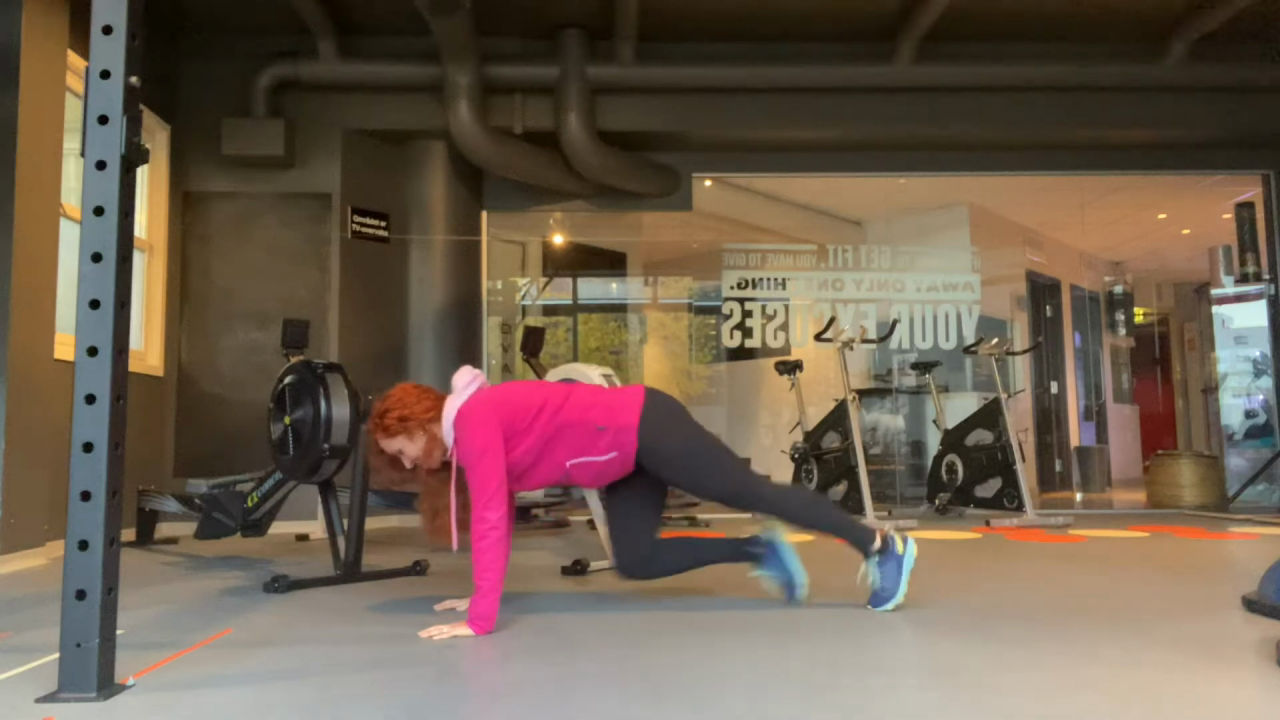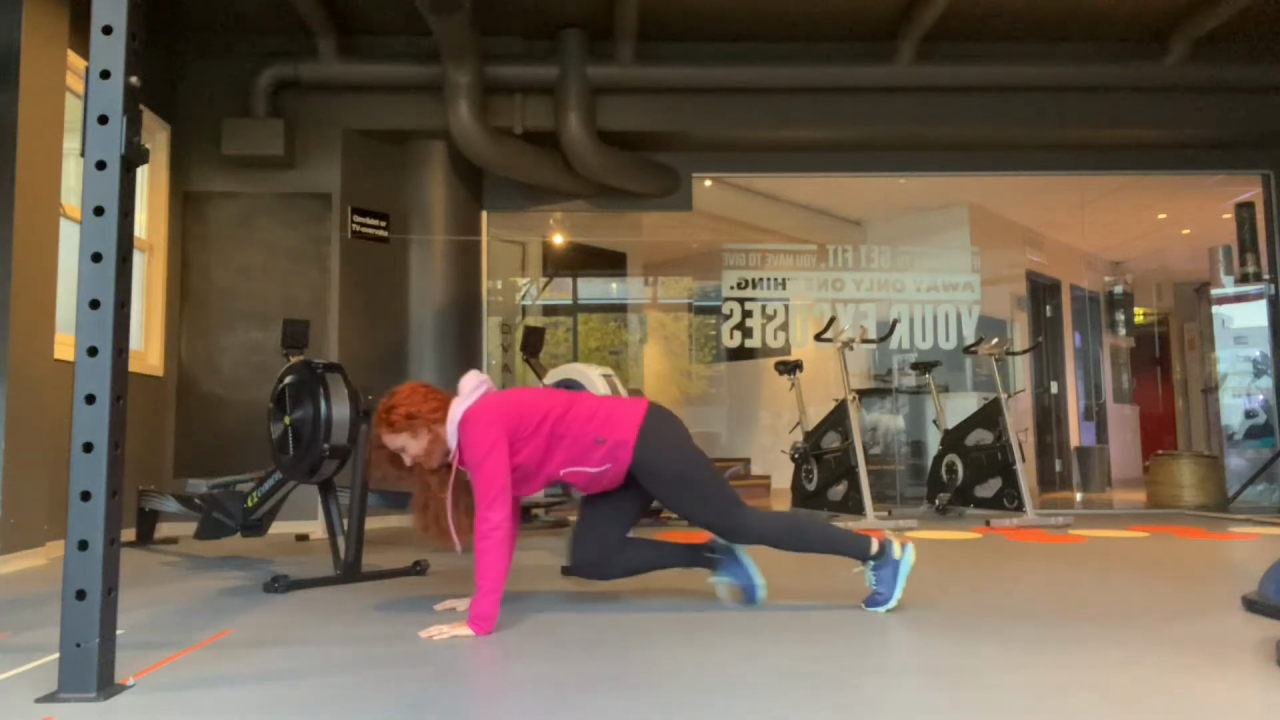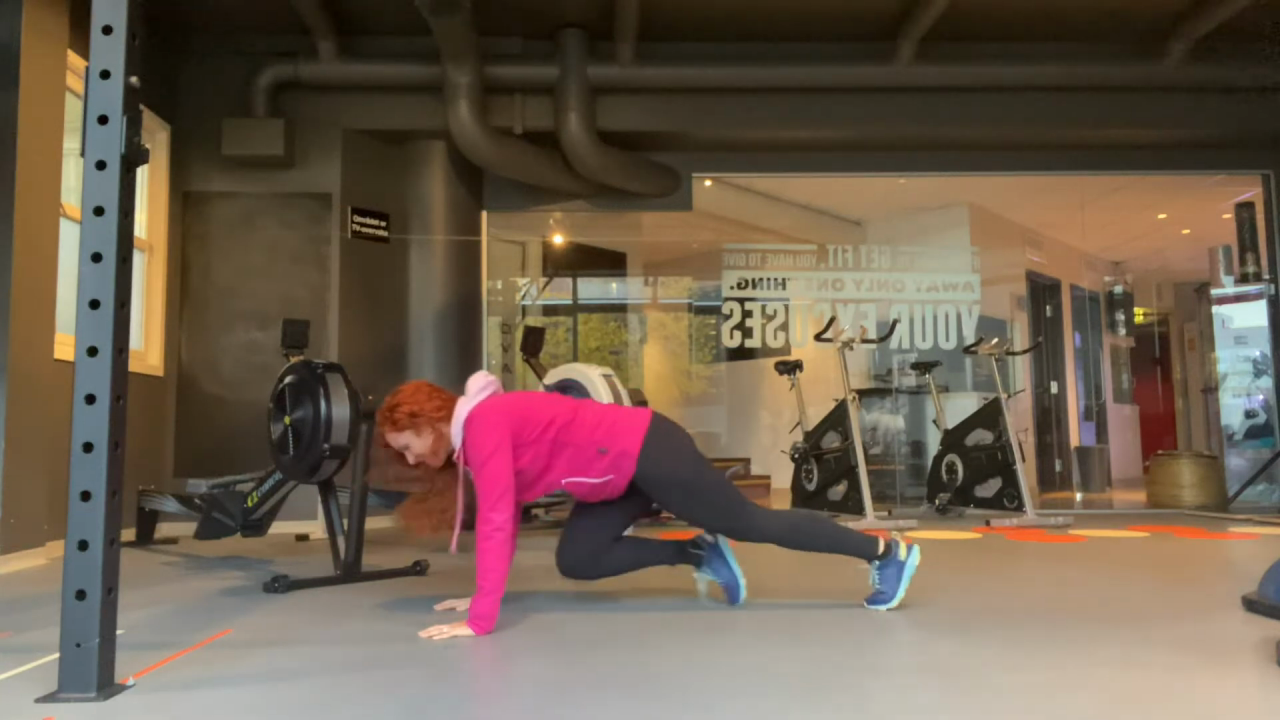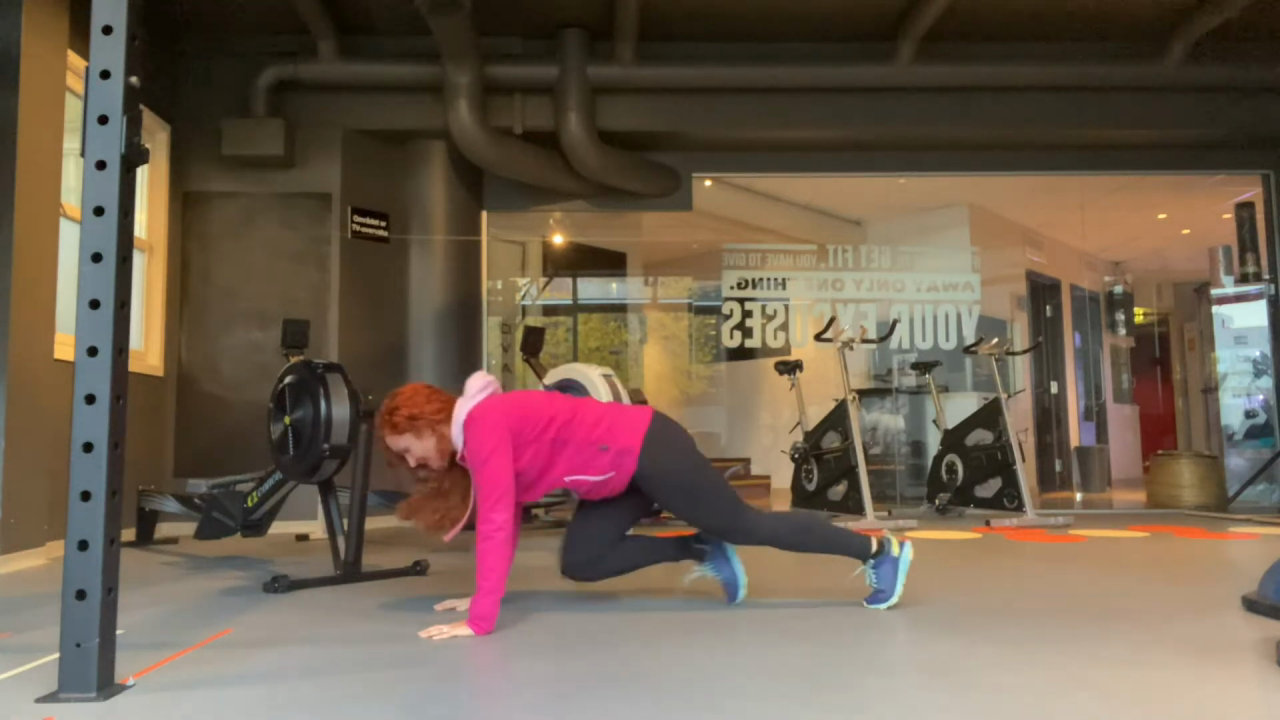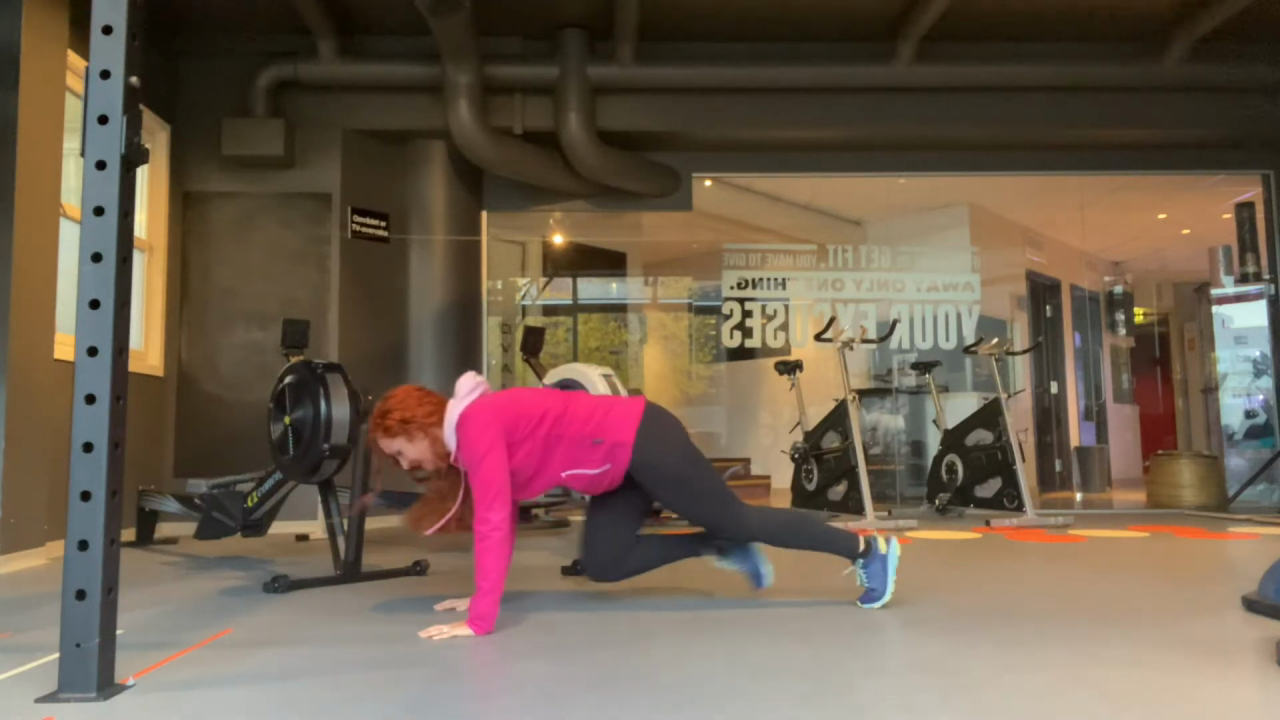
dt=1s
person 1, frame 1
left shoulder: (474, 421)
right shoulder: (478, 421)
left elbow: (489, 519)
right elbow: (497, 513)
left wrist: (480, 617)
right wrist: (480, 594)
left hip: (645, 428)
right hip: (628, 446)
left knee: (755, 493)
right knee: (634, 563)
left ankle: (883, 546)
right ankle: (759, 553)
person 1, frame 2
left shoulder: (478, 425)
right shoulder: (480, 428)
left elbow: (493, 521)
right elbow: (503, 514)
left wrist: (480, 618)
right wrist: (483, 594)
left hip: (643, 443)
right hip: (626, 452)
left knee: (739, 523)
right knee: (590, 561)
left ankle: (881, 553)
right ankle: (716, 560)
person 1, frame 3
left shoulder: (482, 426)
right shoulder: (483, 430)
left elbow: (495, 523)
right elbow: (505, 516)
left wrist: (480, 619)
right wrist: (485, 593)
left hip: (647, 453)
right hip: (630, 459)
left knee: (750, 523)
right knee: (575, 560)
left ankle: (888, 552)
right ankle: (697, 554)
person 1, frame 4
left shoulder: (482, 425)
right shoulder: (483, 429)
left elbow: (495, 523)
right elbow: (505, 517)
left wrist: (480, 619)
right wrist: (483, 593)
left hip: (647, 452)
right hip: (630, 459)
left knee: (746, 526)
right knee: (582, 562)
left ankle: (881, 549)
right ankle: (700, 550)
person 1, frame 5
left shoulder: (475, 425)
right shoulder: (476, 429)
left elbow: (492, 522)
right elbow: (501, 516)
left wrist: (480, 618)
right wrist: (483, 594)
left hip: (639, 441)
right hip: (622, 451)
left knee: (738, 520)
right knee: (604, 564)
left ankle: (869, 548)
right ankle: (727, 549)
